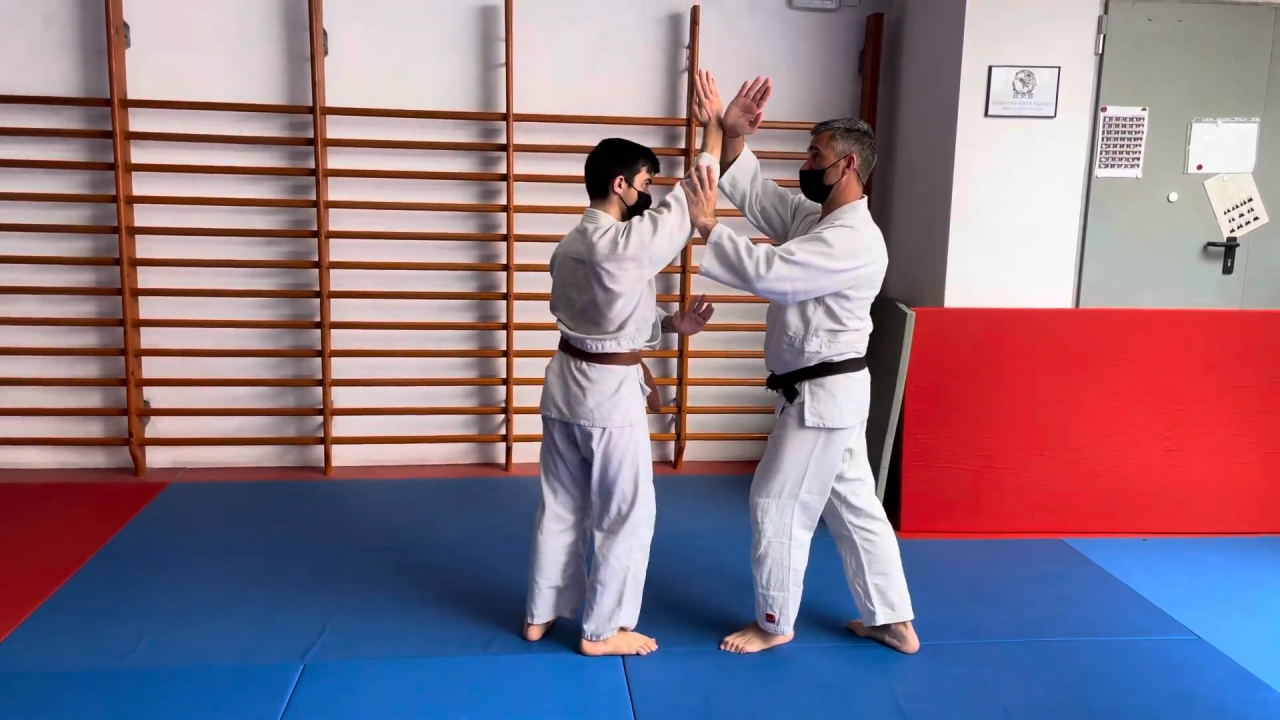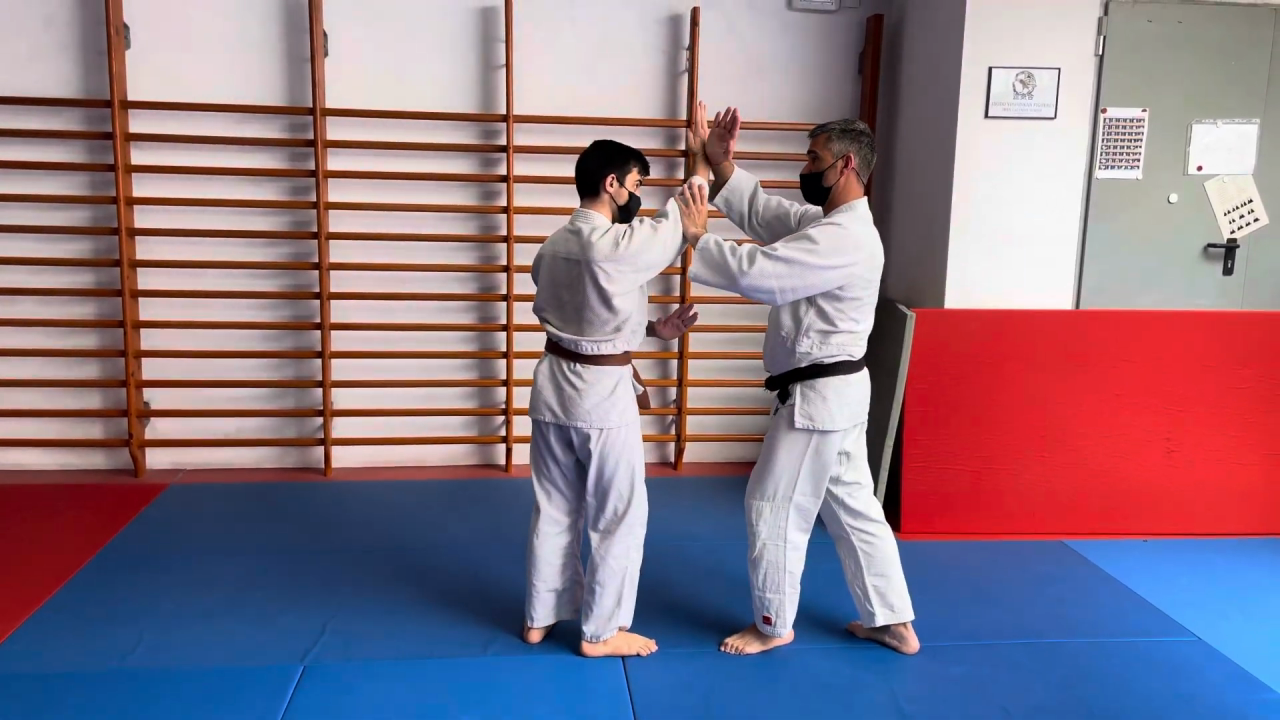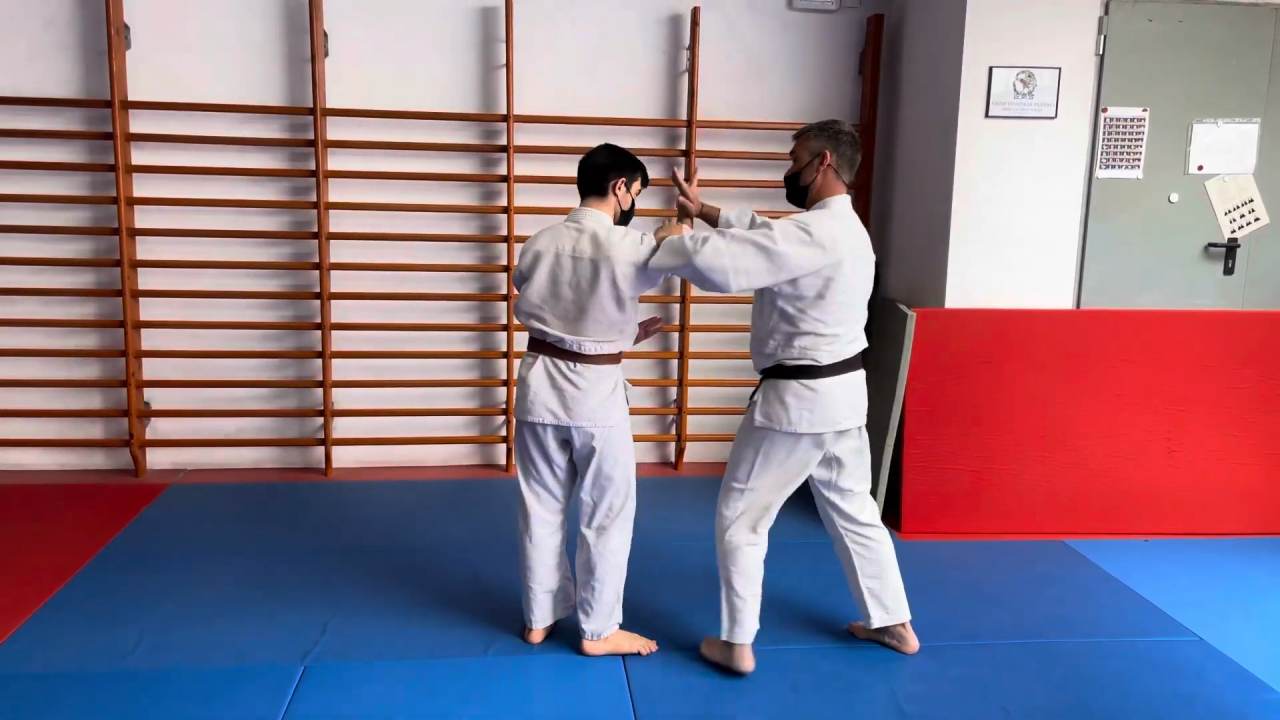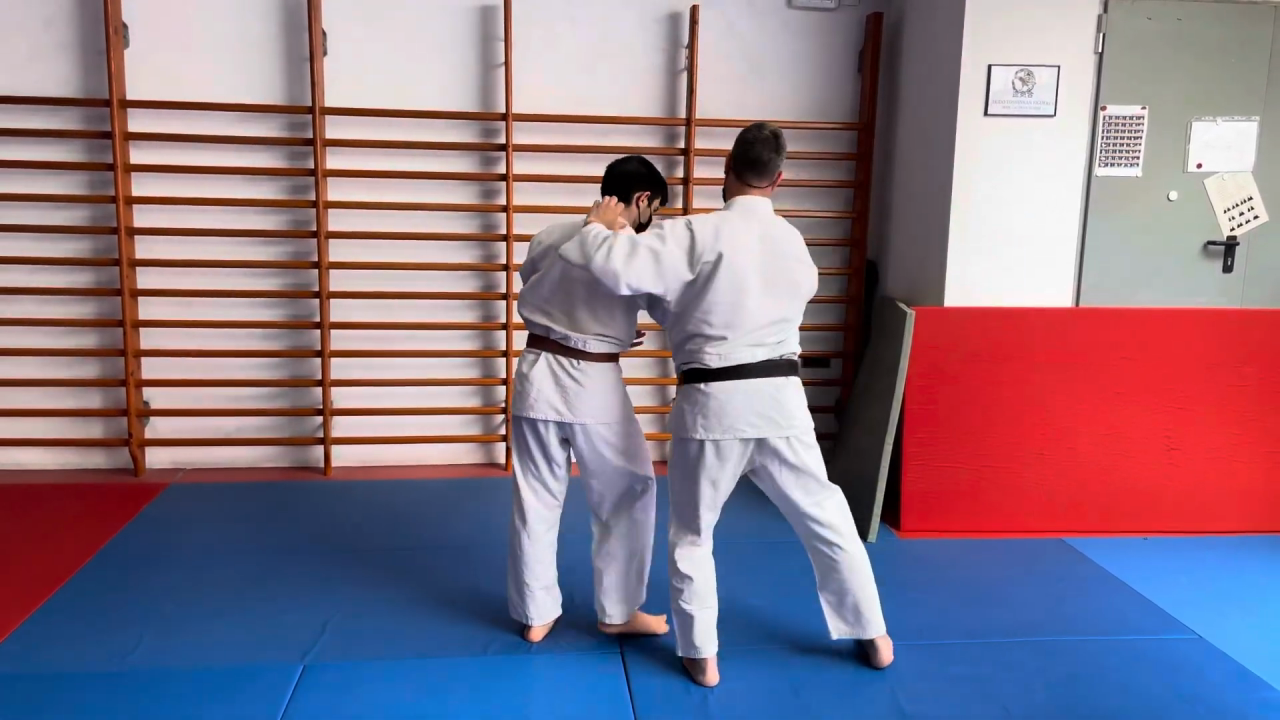
dt=0.4s
person 1, frame 1
left shoulder: (855, 240)
right shoulder: (811, 215)
left elbow: (769, 272)
right elbow: (752, 191)
left wrist: (708, 226)
right wrist: (732, 134)
left hip: (823, 394)
right hip: (830, 390)
left knee: (777, 505)
right knee: (854, 504)
left ankle: (774, 622)
right ankle: (893, 620)
person 1, frame 2
left shoulder: (845, 237)
right shoulder: (824, 222)
left elbow: (758, 273)
right elbow: (758, 209)
left wrist: (699, 237)
right wrist: (718, 160)
left hip: (817, 395)
right hip: (836, 390)
left knee: (773, 508)
right knee: (853, 506)
left ankle: (773, 625)
right ankle: (893, 621)
person 1, frame 3
left shoulder: (810, 234)
right shoulder: (845, 228)
left elbow: (715, 260)
right elbow: (764, 236)
left wrist: (673, 239)
right wrist: (705, 210)
left hip: (799, 396)
right hip: (843, 392)
left knee: (741, 512)
right knee: (853, 508)
left ankle: (737, 642)
right ankle: (893, 622)
person 1, frame 4
left shoulder: (699, 234)
right shoulder: (793, 242)
left elbow: (614, 265)
left wrist: (599, 226)
left hip: (712, 403)
right hip: (781, 397)
left knee: (691, 533)
right knee: (826, 521)
left ankle: (701, 656)
right ankle: (874, 637)
person 2, frame 1
left shoulder: (569, 245)
right shoulder: (627, 243)
right elbow: (689, 202)
left wrist: (670, 323)
right wrist: (714, 129)
left hip: (565, 384)
right hip: (611, 393)
left knee: (561, 507)
right knee: (626, 515)
left ankle: (540, 614)
right ankle: (602, 630)
person 2, frame 2
left shoulder: (553, 245)
right shoulder: (619, 246)
right elbow: (679, 222)
left wrist: (652, 329)
right wrist: (706, 163)
left hip: (554, 384)
right hip: (602, 394)
left knee: (554, 508)
right knee: (619, 516)
left ankle: (540, 616)
right ankle: (600, 631)
person 2, frame 3
left shoulder: (538, 243)
right shoulder: (629, 245)
left elbow: (538, 313)
left hip: (540, 382)
right hip: (595, 391)
left knee: (542, 507)
right knee: (608, 513)
left ankle: (539, 617)
right ankle: (599, 630)
person 2, frame 4
left shoulder: (549, 238)
left elbow: (534, 302)
left hip: (539, 376)
right hip: (595, 386)
left knee: (536, 503)
right knee: (629, 494)
left ankle: (535, 615)
right ankle: (618, 610)
